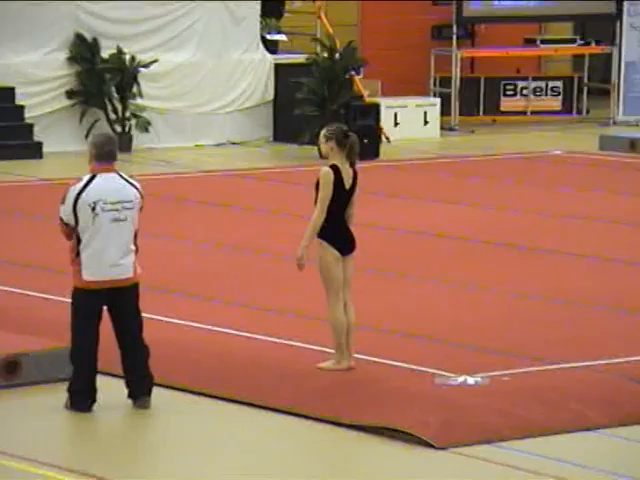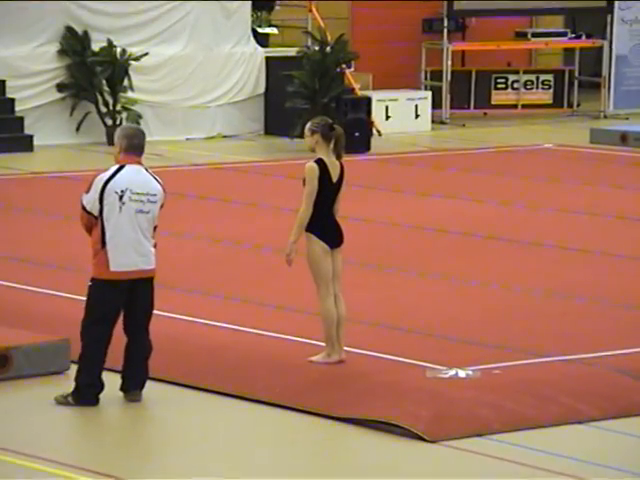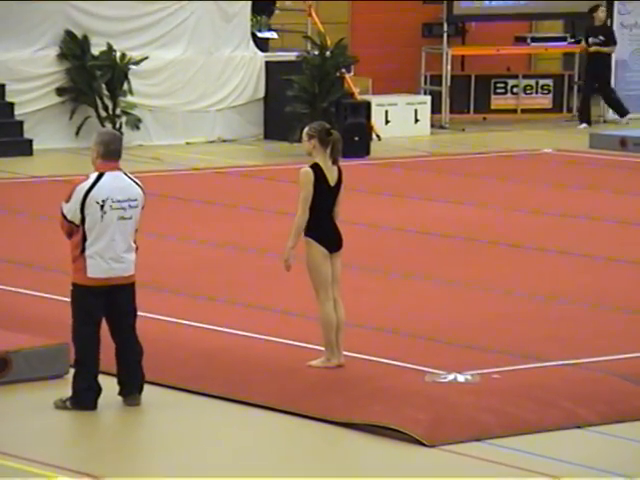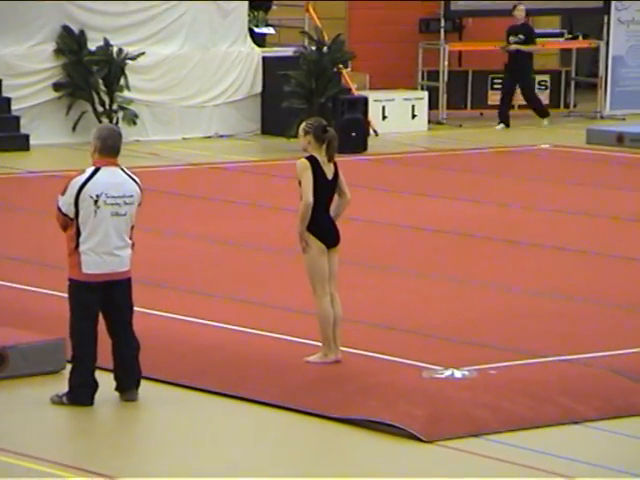
dt=1s
person 1, frame 1
left shoulder: (80, 191)
right shoulder: (134, 190)
left elbow: (67, 230)
left hip: (90, 277)
right hip: (125, 275)
left knee: (84, 340)
right knee: (131, 336)
left ankle: (81, 398)
right ankle: (141, 393)
person 1, frame 2
left shoulder: (106, 180)
right shoulder: (156, 185)
left elbow: (87, 220)
left hip: (110, 269)
right hip: (144, 268)
left knee: (96, 332)
right knee: (138, 331)
left ankle: (86, 392)
right ankle: (134, 387)
person 1, frame 3
left shoulder: (87, 188)
right shoulder: (136, 188)
left elbow: (67, 227)
left hip: (90, 274)
right hip: (124, 273)
left knee: (86, 337)
right knee: (126, 333)
left ankle: (84, 397)
right ankle: (132, 390)
person 1, frame 4
left shoulder: (81, 183)
right shoulder: (133, 184)
left elbow: (63, 220)
left hip: (86, 270)
right hip: (120, 268)
left knee: (83, 333)
right knee: (122, 329)
left ankle: (80, 392)
right ankle: (129, 386)
person 2, frame 1
left shoulder: (328, 173)
right shoulder: (352, 172)
left elbow: (320, 214)
left wrist: (304, 245)
left hip: (331, 241)
right hip: (347, 238)
left knee: (334, 301)
right knee: (345, 299)
left ankle: (340, 358)
right ankle: (348, 355)
person 2, frame 2
left shoulder: (313, 167)
right shoulder: (338, 165)
left elbow: (307, 209)
left wrist: (292, 241)
left hip: (318, 234)
right hip: (335, 231)
left knee: (325, 294)
right knee: (336, 292)
left ankle: (331, 351)
right ankle: (339, 348)
person 2, frame 3
left shoulder: (309, 172)
right shoulder: (337, 170)
left elbow: (303, 213)
left wrist: (291, 245)
left hip: (317, 238)
right hip: (335, 235)
left knee: (324, 298)
right knee: (335, 296)
left ankle: (330, 355)
right ankle: (338, 353)
person 2, frame 4
left shoulder: (305, 163)
right shoulder: (332, 163)
left elbow: (307, 200)
right elbow: (345, 197)
left wrist: (301, 229)
left hip: (315, 233)
right hip: (331, 231)
left knee: (321, 294)
right knee: (331, 292)
left ankle: (328, 351)
right ankle: (335, 348)
